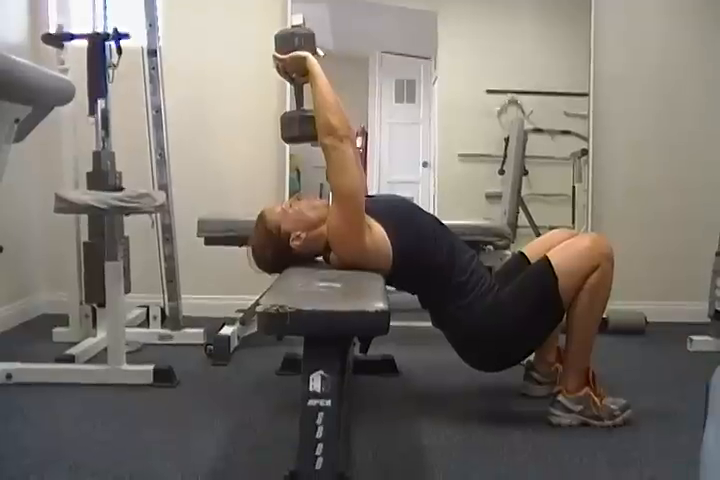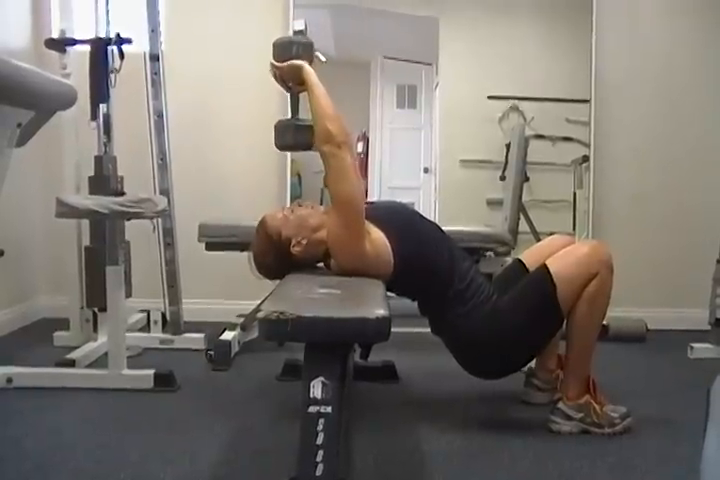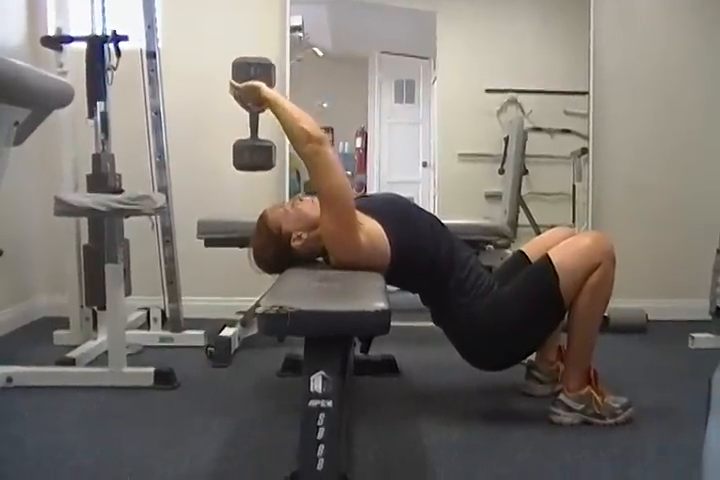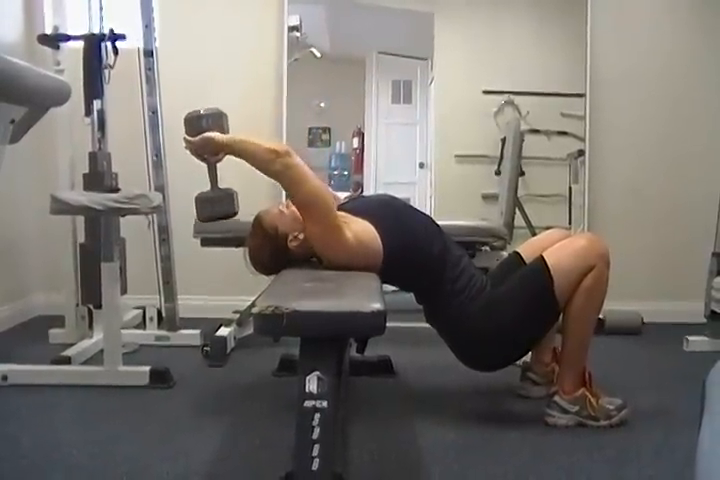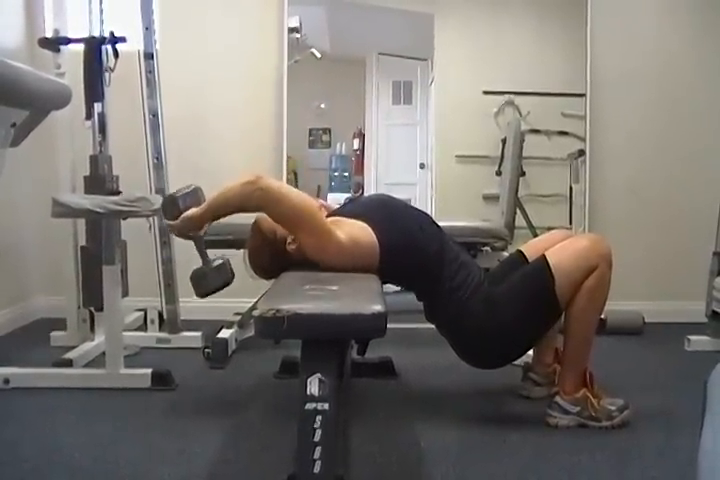
dt=1s
person 1, frame 1
left shoulder: (345, 235)
right shoulder: (346, 239)
left elbow: (339, 142)
right elbow: (336, 136)
left wrist: (310, 76)
right wrist: (311, 65)
left hip: (484, 300)
right hip: (490, 326)
left knee: (565, 239)
right knee: (596, 250)
left ankle: (545, 369)
right ankle: (575, 395)
person 1, frame 2
left shoulder: (344, 240)
right shoulder: (346, 244)
left elbow: (336, 150)
right elbow: (335, 144)
left wrist: (305, 81)
right wrist: (307, 74)
left hip: (481, 307)
right hip: (489, 333)
left knee: (562, 245)
right knee: (594, 257)
left ankle: (546, 376)
right ankle: (575, 402)
person 1, frame 3
left shoulder: (342, 233)
right shoulder: (343, 239)
left elbow: (315, 147)
right elbow: (314, 143)
left wrist: (268, 97)
right wrist: (267, 95)
left hip: (482, 299)
right hip: (489, 324)
left knee: (563, 236)
right knee: (596, 248)
left ankle: (546, 368)
right ankle: (575, 393)
person 1, frame 4
left shoulder: (334, 224)
right shoulder: (333, 240)
left elbow: (287, 165)
right elbow: (283, 160)
left wrist: (224, 143)
right wrist: (225, 143)
left hip: (476, 299)
right hip: (483, 324)
left knee: (558, 239)
right knee: (591, 251)
left ankle: (541, 369)
right ankle: (569, 394)
person 1, frame 5
left shoulder: (330, 227)
right shoulder: (328, 243)
right elbow: (261, 187)
right wrist: (202, 215)
left hip: (478, 296)
right hip: (484, 321)
left knee: (561, 239)
right knee: (594, 251)
left ankle: (542, 370)
right ankle: (571, 395)
